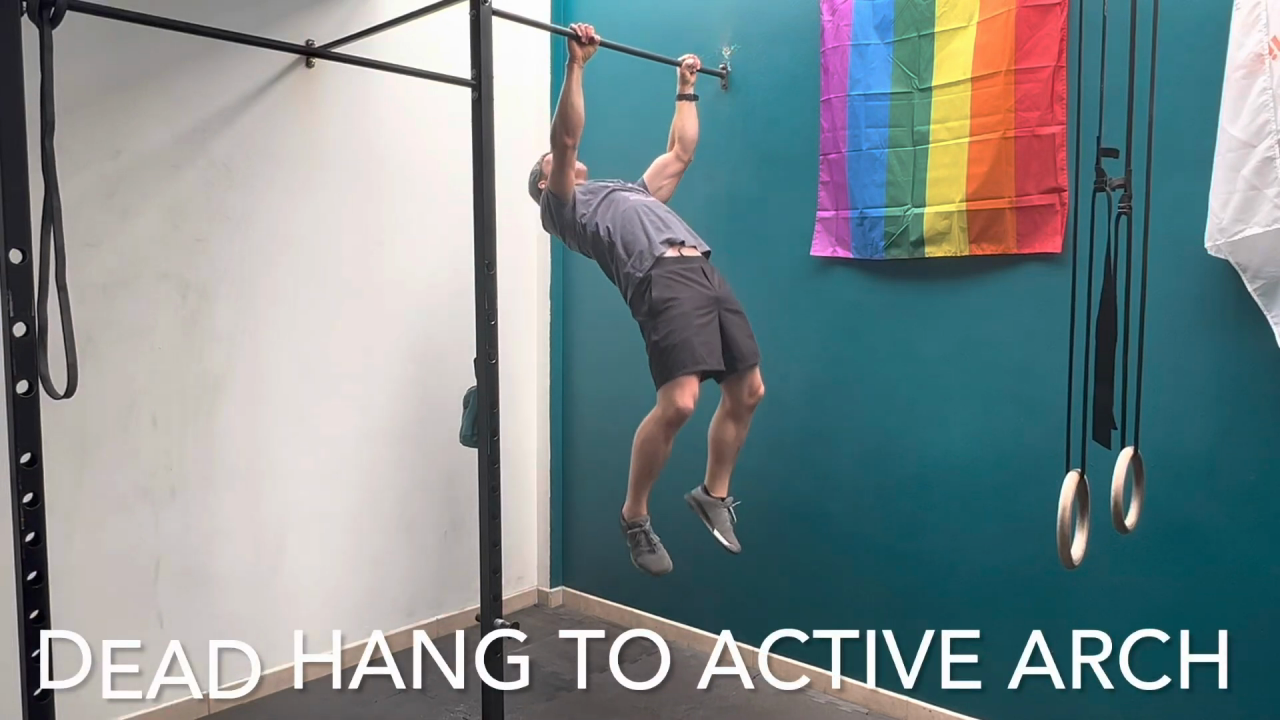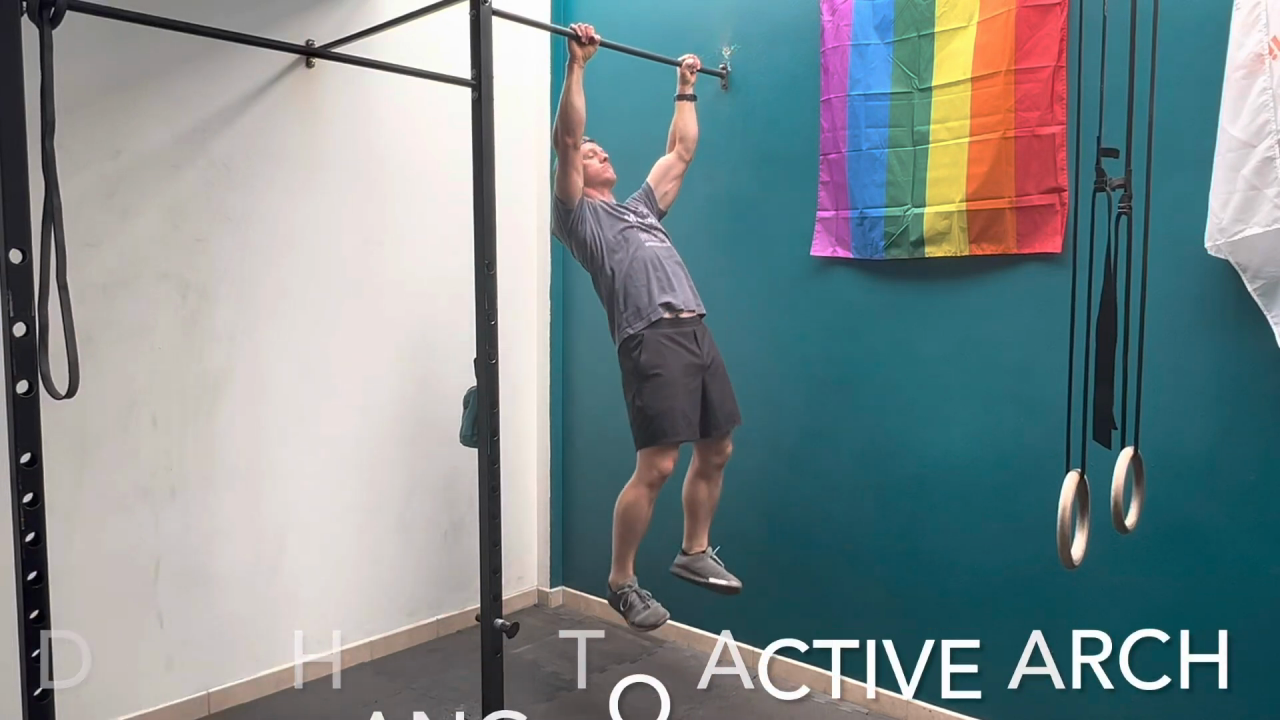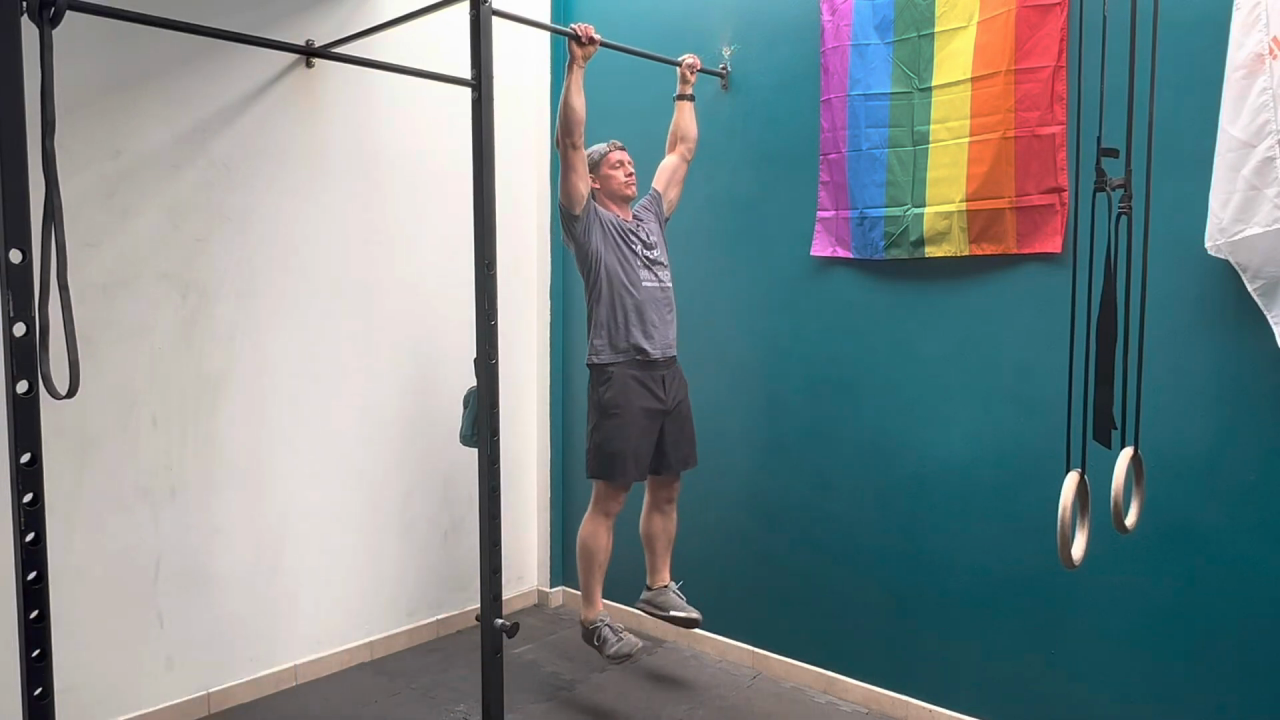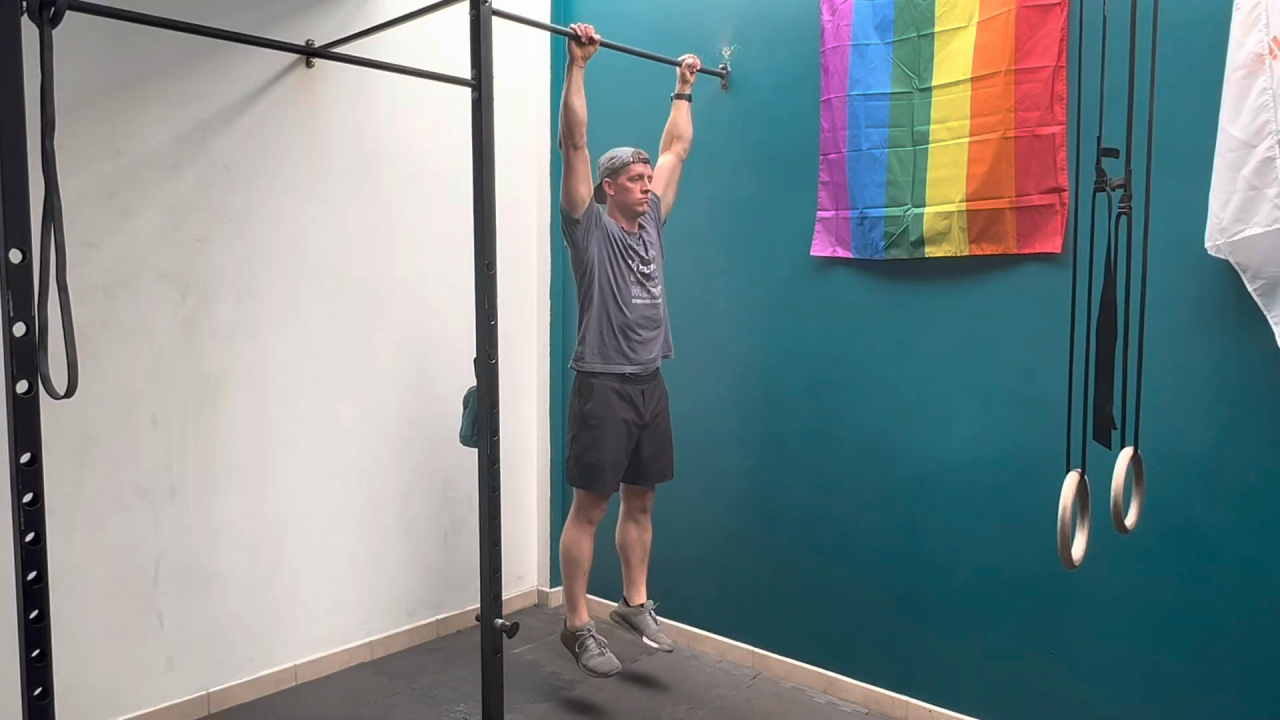
dt=0.4s
person 1, frame 1
left shoulder: (631, 193)
right shoulder: (562, 206)
left elbow: (679, 154)
right elbow: (564, 139)
left wrist: (685, 88)
right wrist: (576, 63)
left hip: (706, 276)
right hip: (663, 282)
left knee: (747, 393)
right knee: (677, 404)
left ankle: (713, 495)
right ankle: (634, 517)
person 1, frame 2
left shoulder: (640, 205)
right shoulder: (577, 213)
left elbow: (680, 151)
right elbow: (564, 140)
left wrist: (685, 87)
right wrist: (577, 63)
left hip: (696, 332)
right hip: (650, 340)
left knee: (716, 452)
right knee: (655, 467)
left ankle: (695, 553)
right ankle: (621, 583)
person 1, frame 3
left shoulder: (649, 214)
right shoulder: (587, 221)
left elbow: (682, 149)
right elbow: (568, 144)
left wrist: (685, 88)
right wrist: (577, 64)
left hip: (667, 372)
right hip: (620, 376)
left knee: (665, 490)
right knee: (608, 500)
left ankle: (660, 589)
right ankle: (593, 617)
person 1, frame 4
left shoulder: (651, 223)
right shoulder: (588, 226)
left elbow: (676, 148)
right elbow: (573, 145)
left wrist: (683, 87)
right wrist: (576, 64)
left hip: (650, 385)
right hip: (602, 386)
left knee: (640, 503)
right knee: (589, 509)
left ankle: (636, 604)
right ankle: (577, 626)
